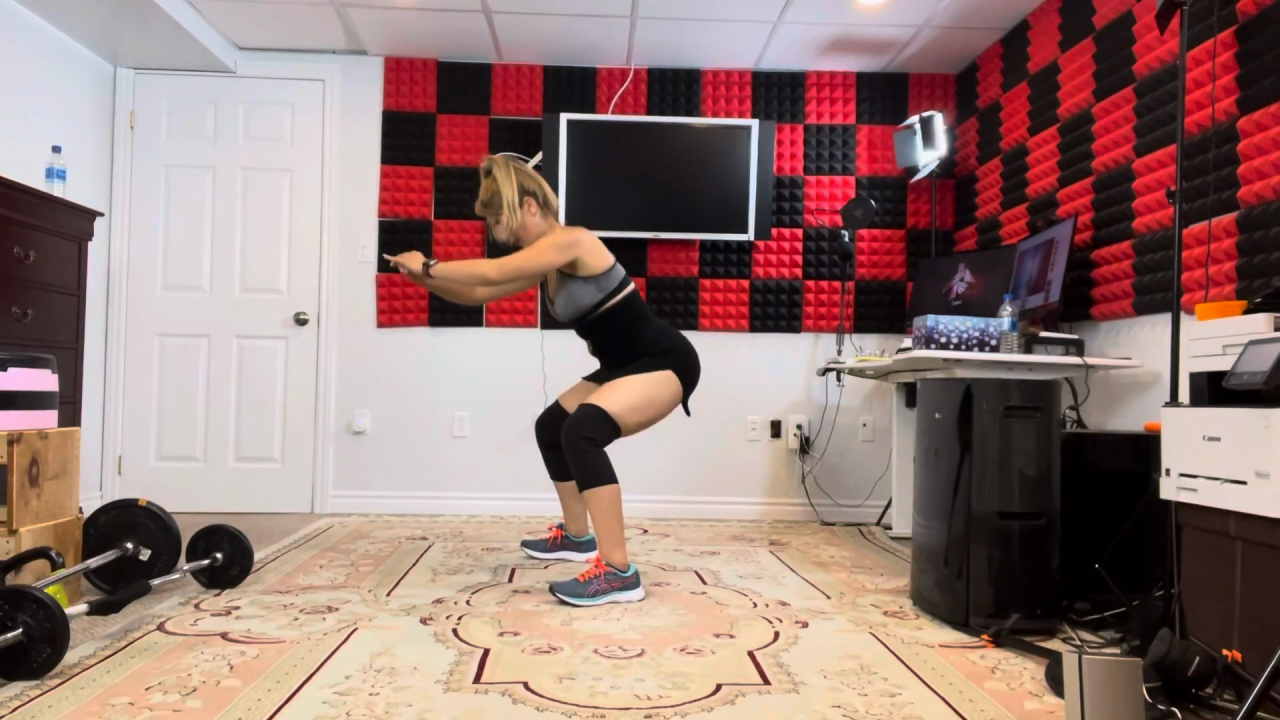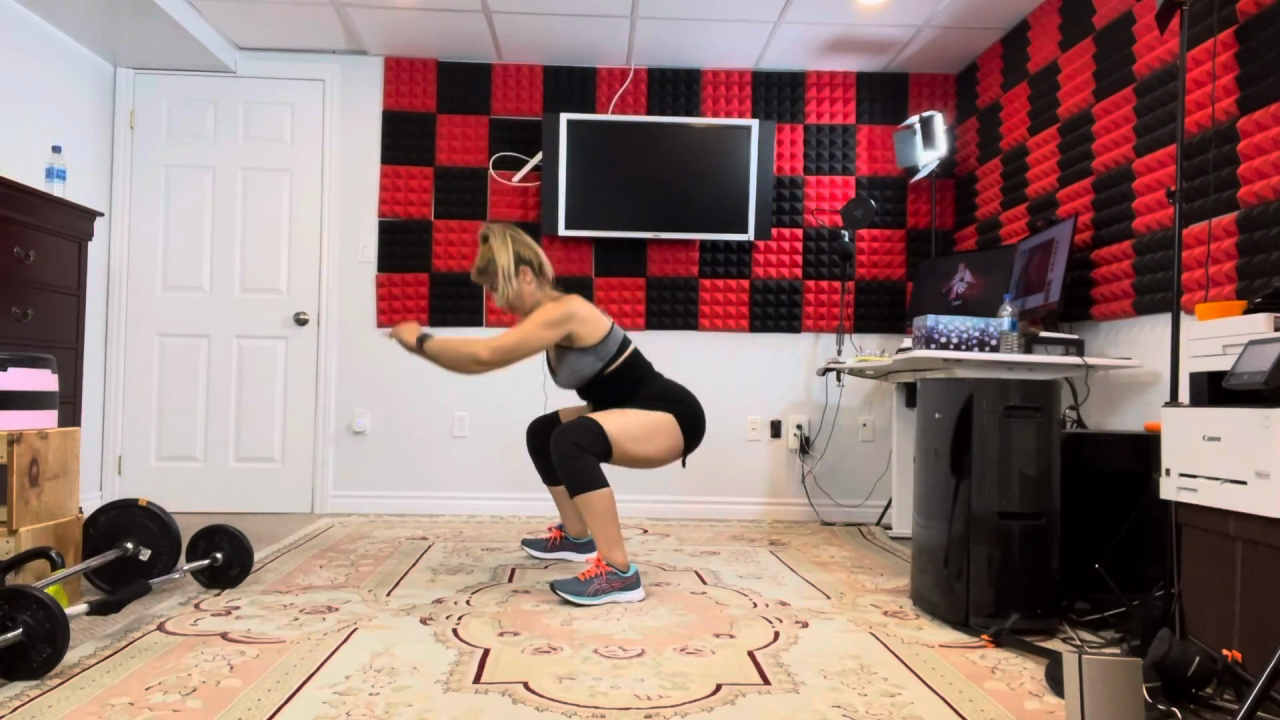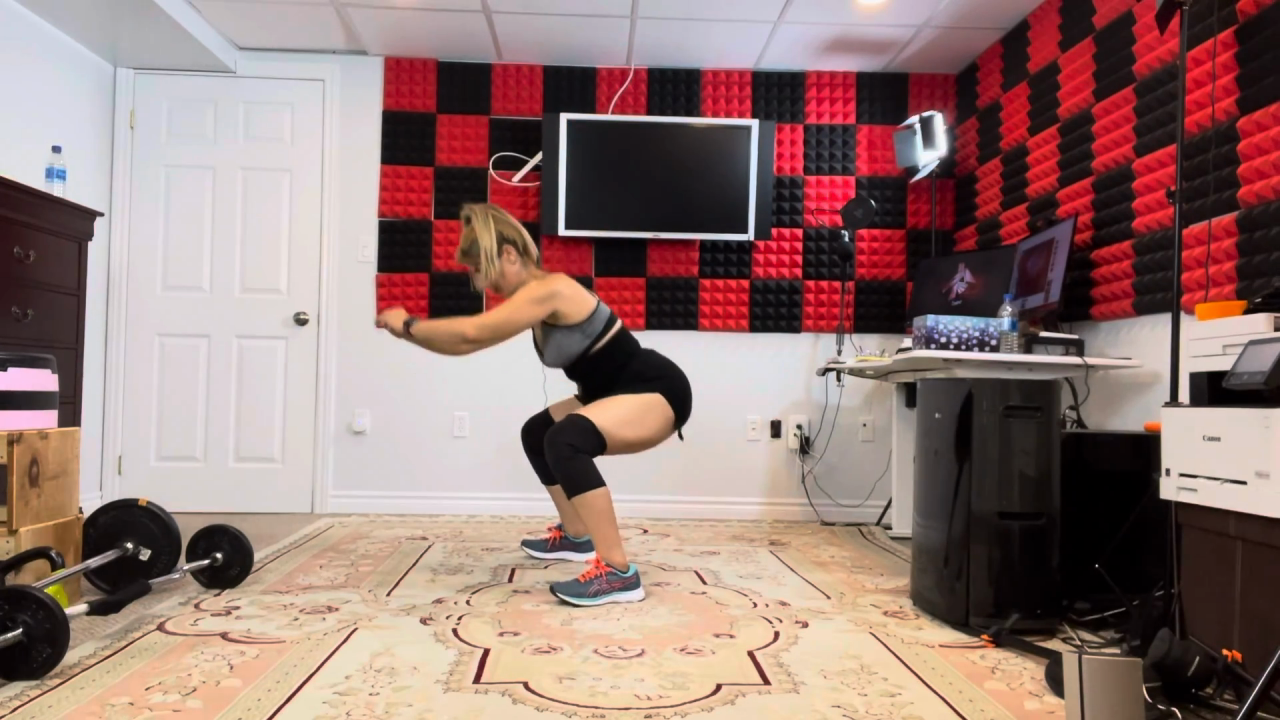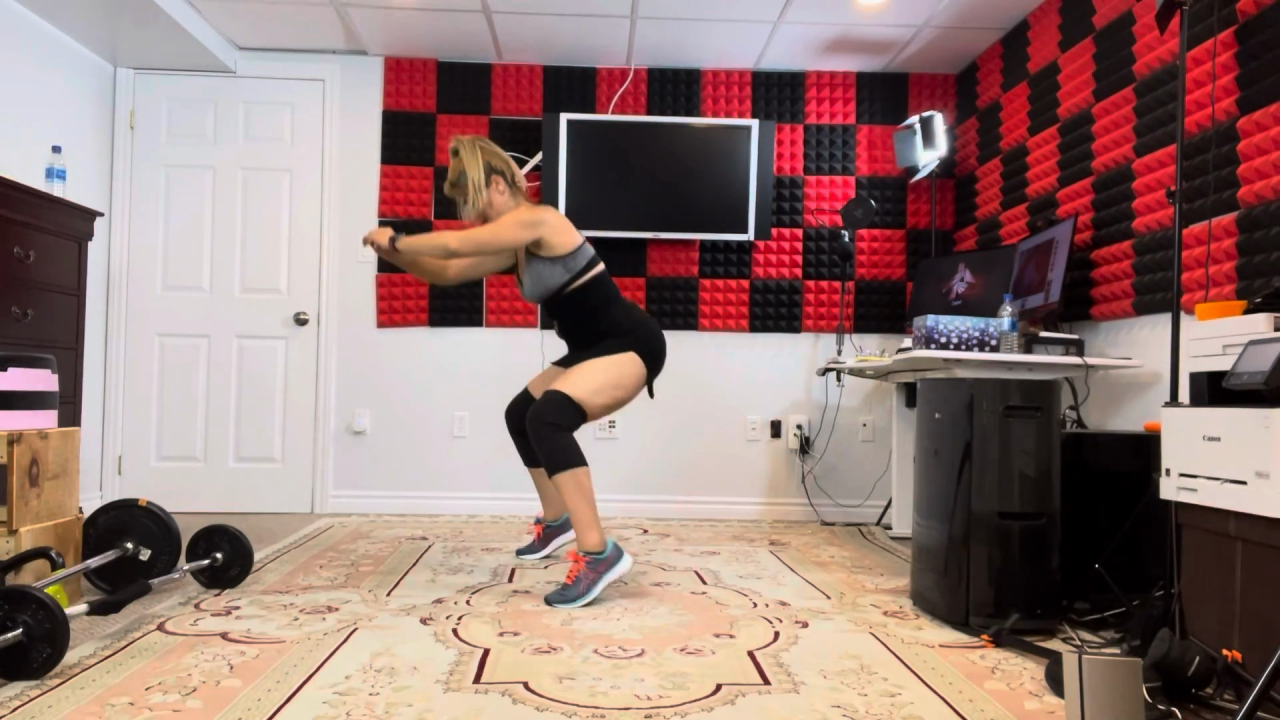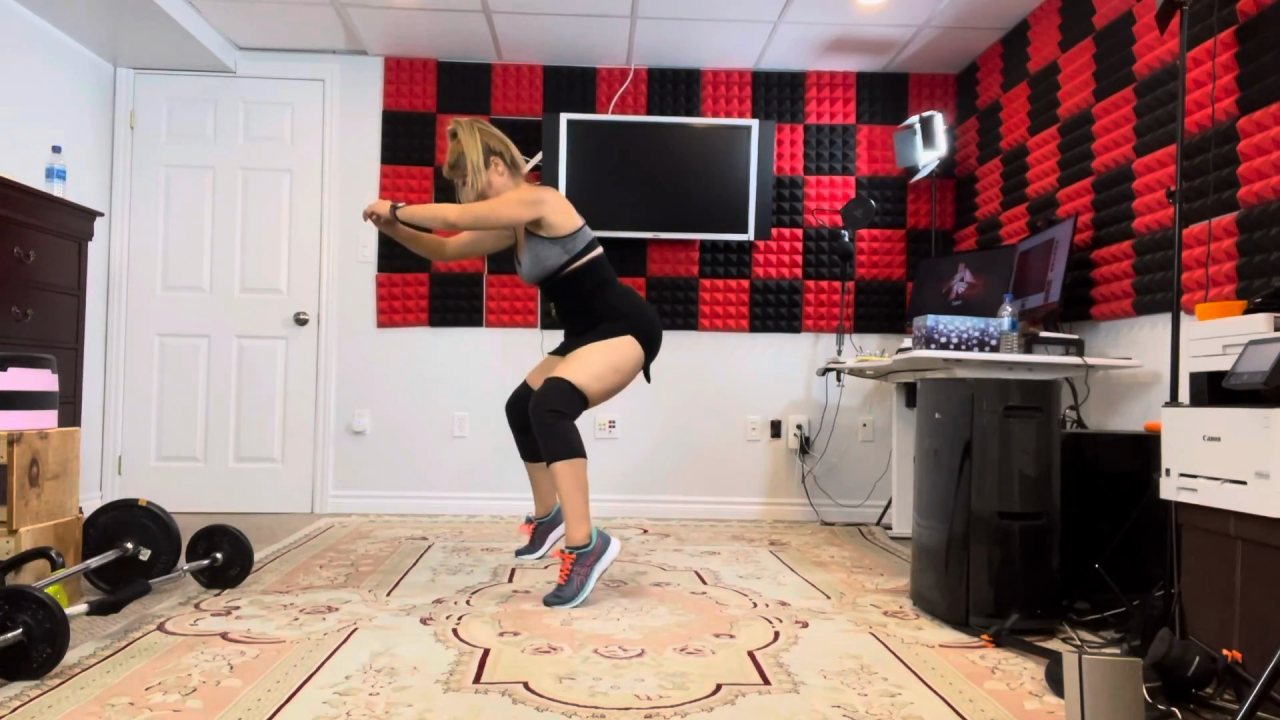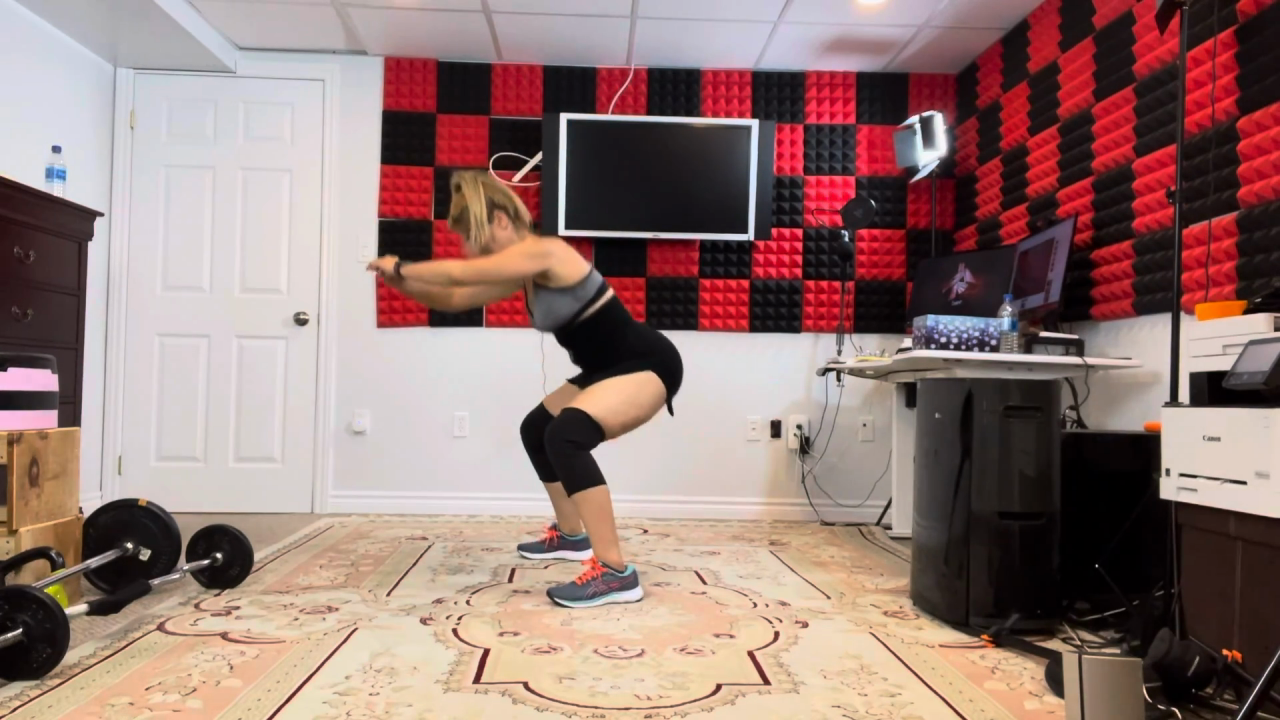
dt=0.3s
person 1, frame 1
left shoulder: (572, 241)
right shoulder: (548, 259)
left elbow: (493, 273)
right elbow: (480, 293)
left wrist: (428, 266)
right wrist: (424, 276)
left hip: (665, 362)
right hip: (629, 364)
left knee: (582, 431)
right knee: (552, 426)
left ankle: (618, 570)
right ankle: (576, 535)
person 1, frame 2
left shoulder: (565, 312)
right shoulder: (544, 319)
left elbow: (488, 354)
right elbow: (484, 361)
left wrist: (424, 342)
right wrist: (424, 345)
left hip: (673, 416)
right hip: (639, 414)
left knee: (571, 441)
right knee: (541, 435)
left ankle: (619, 572)
right ankle: (577, 537)
person 1, frame 3
left shoulder: (550, 290)
right shoulder: (533, 300)
left elbow: (473, 332)
right elbow: (470, 341)
left wrist: (409, 326)
right wrist: (411, 328)
left hip: (660, 392)
right hip: (626, 392)
left knee: (565, 441)
right knee: (537, 433)
left ankle: (618, 572)
right ankle: (576, 536)
person 1, frame 4
left shoulder: (539, 219)
right shoulder: (518, 241)
left elbow: (457, 245)
right elbow: (450, 271)
left wrist: (395, 240)
right wrist: (394, 251)
left hip: (630, 342)
right hip: (596, 345)
left knee: (547, 418)
right knee: (521, 414)
left ankle: (599, 551)
right ankle: (554, 522)
person 1, frame 5
left shoulder: (538, 199)
right shoulder: (514, 223)
left elbow: (454, 217)
right elbow: (447, 249)
left wrist: (396, 210)
right wrist: (393, 226)
left hip: (626, 326)
right hip: (591, 331)
left knee: (549, 407)
right knee: (521, 408)
left ankle: (585, 542)
right ankle: (547, 517)
person 1, frame 6
left shoulder: (543, 251)
right shoulder: (526, 270)
left elbow: (460, 274)
right elbow: (454, 298)
left wrist: (400, 270)
right wrist: (402, 279)
left hip: (650, 366)
right hip: (615, 369)
left knee: (566, 435)
right knee: (537, 428)
left ankle: (615, 572)
right ankle: (572, 535)
